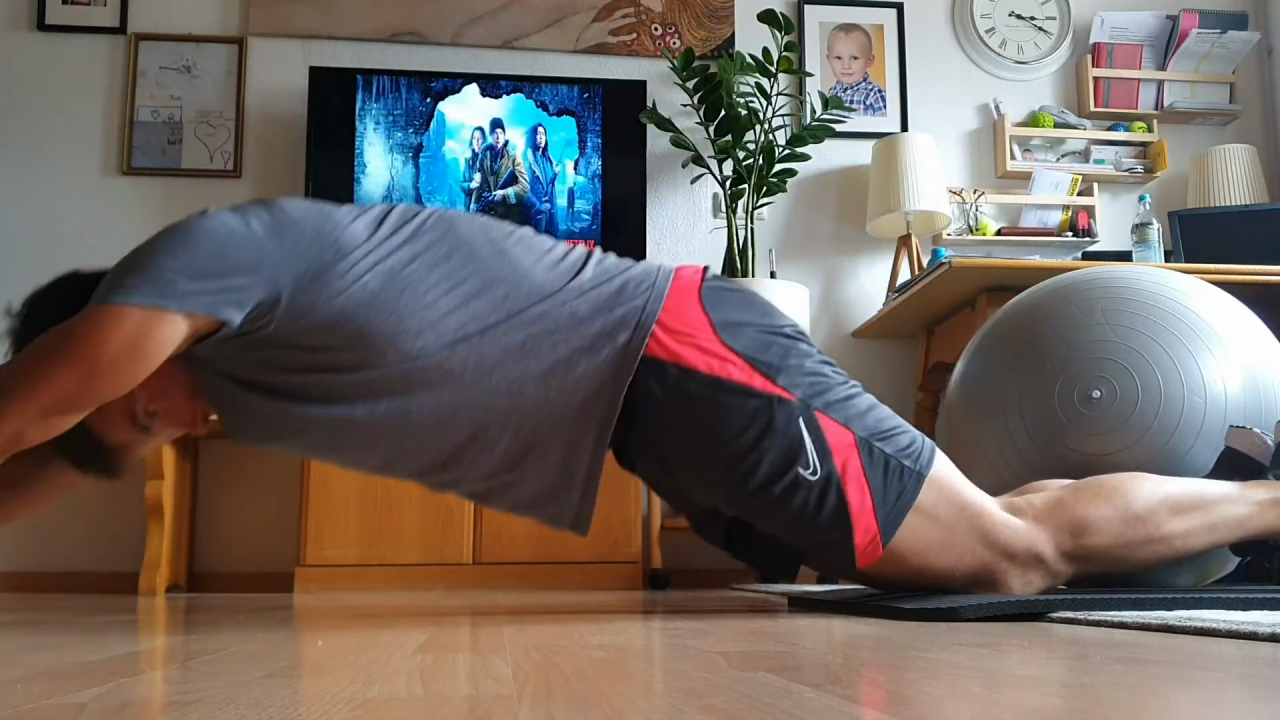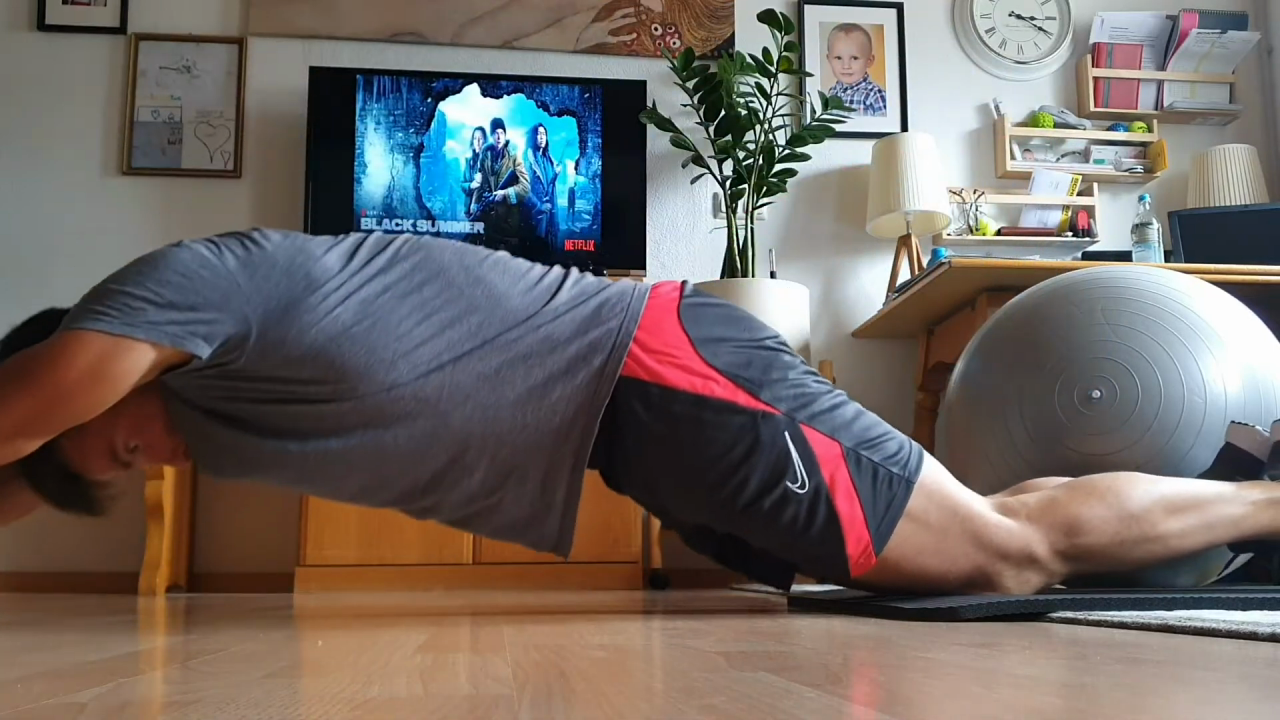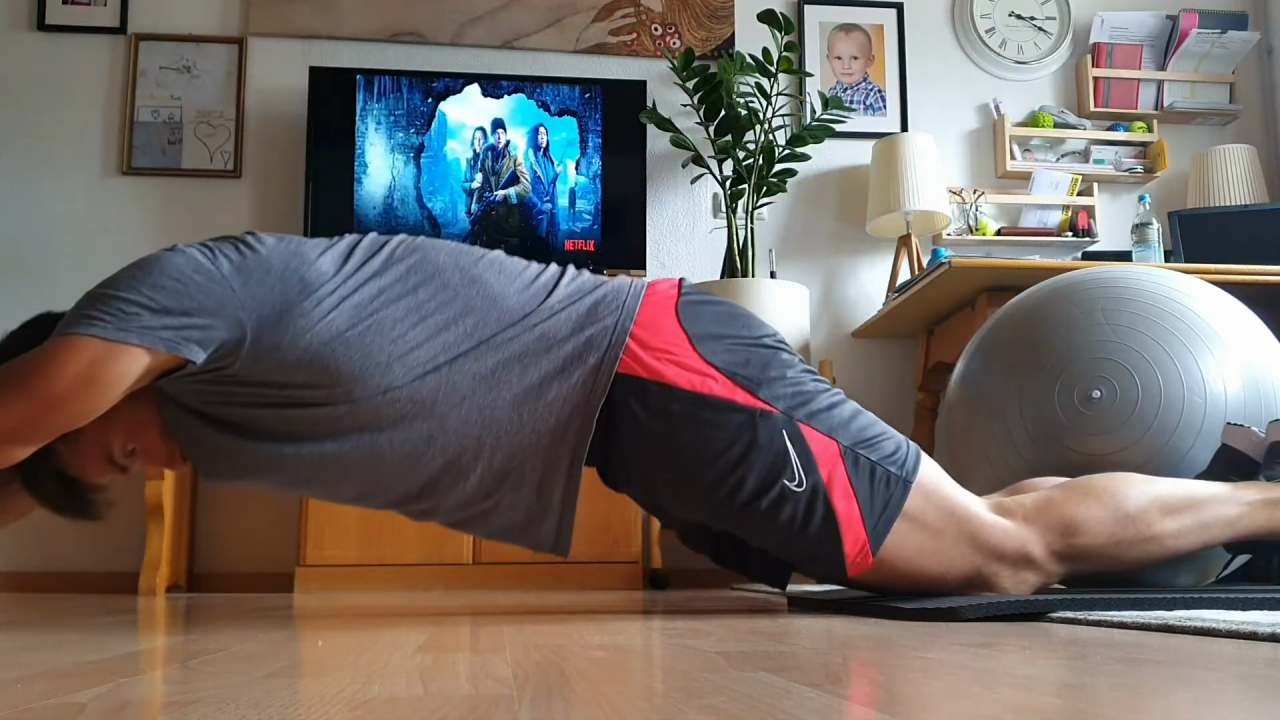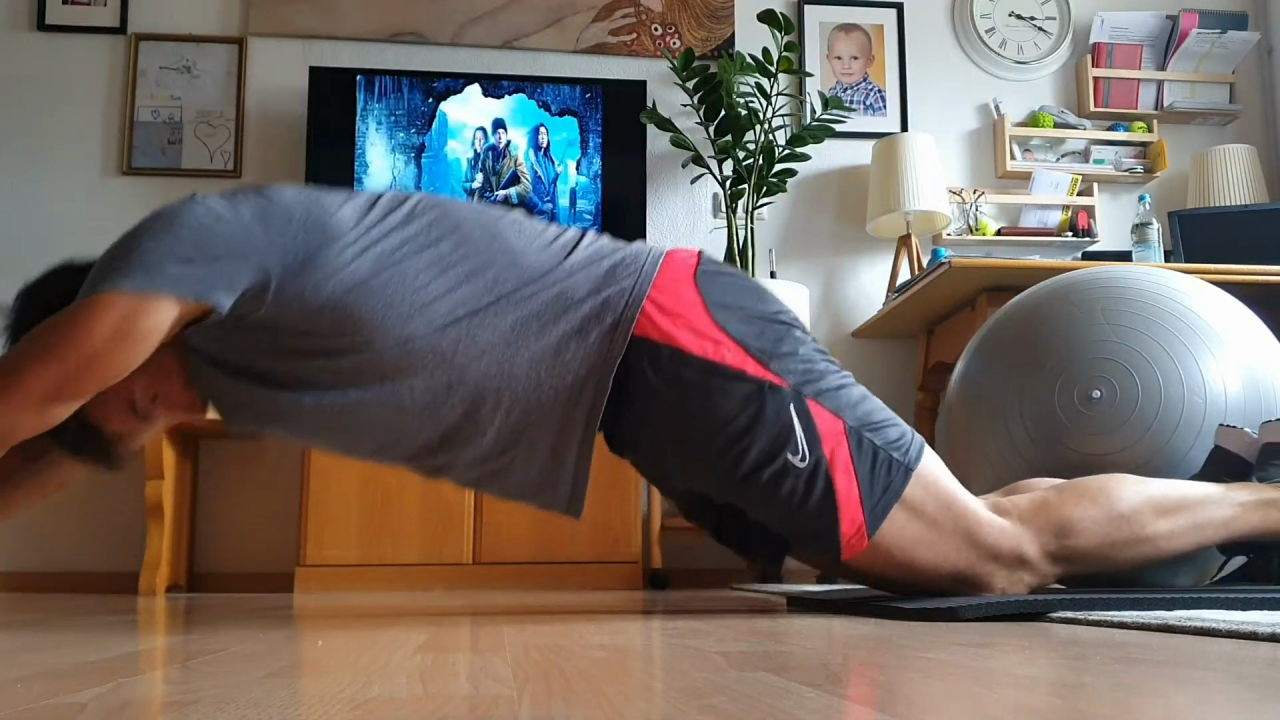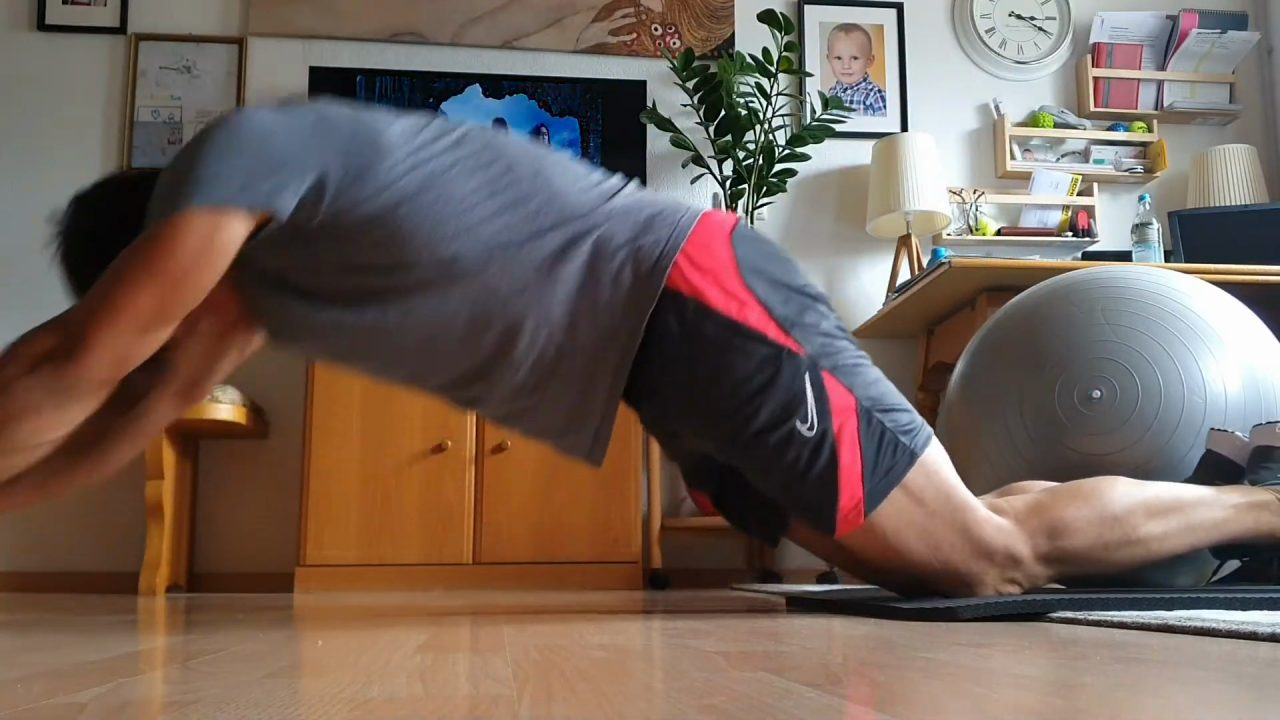
dt=0.2s
person 1, frame 1
left shoulder: (208, 256)
right shoulder: (228, 346)
left hip: (683, 360)
right hip: (667, 391)
left knee: (1016, 551)
right knee: (996, 546)
person 1, frame 2
left shoulder: (183, 286)
right shoulder: (205, 375)
left hip: (663, 376)
right hip: (650, 410)
left knee: (1011, 549)
right knee: (993, 543)
person 1, frame 3
left shoulder: (177, 291)
right shoulder: (202, 379)
left hip: (659, 373)
right hip: (647, 405)
left knee: (1010, 552)
right knee: (990, 541)
person 1, frame 4
left shoulder: (198, 242)
right shoulder: (218, 341)
left hip: (671, 341)
right hip: (653, 383)
left knee: (1002, 551)
right knee: (984, 543)
person 1, frame 5
left shoulder: (247, 149)
right shoulder: (261, 259)
right elbow: (128, 411)
left hip: (699, 301)
right hip: (679, 344)
left knee: (993, 553)
right knee: (973, 543)
